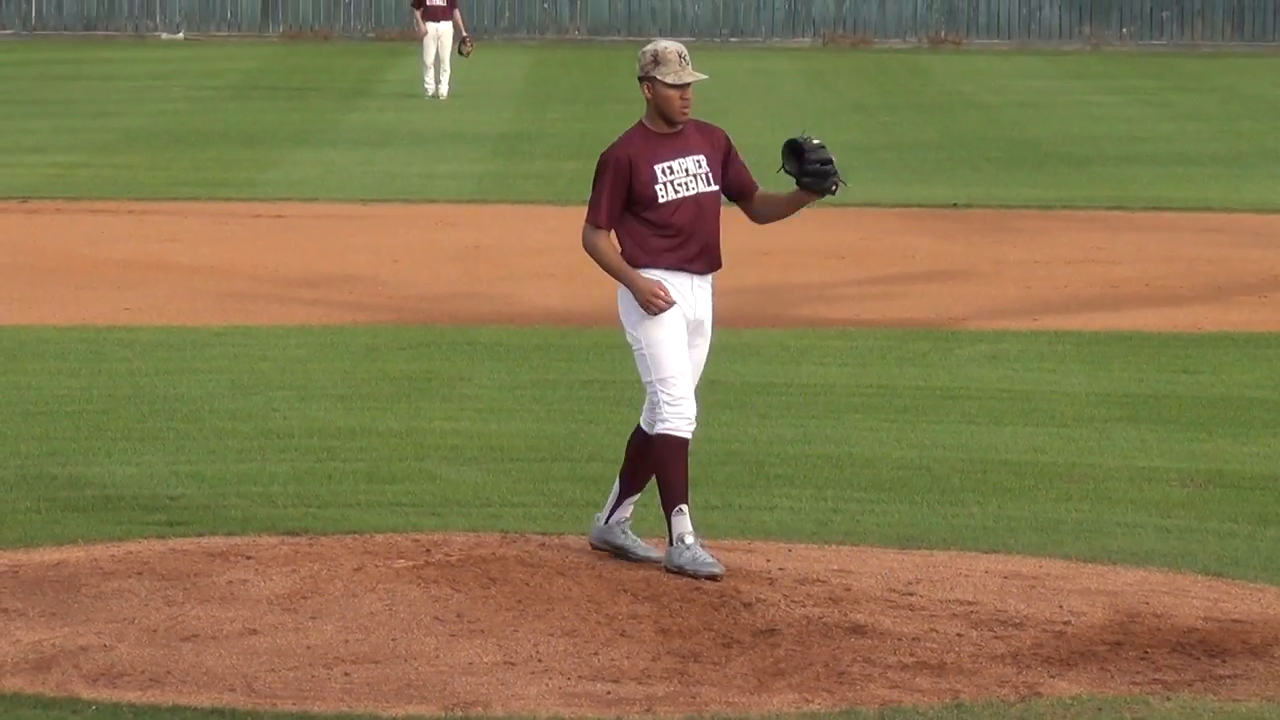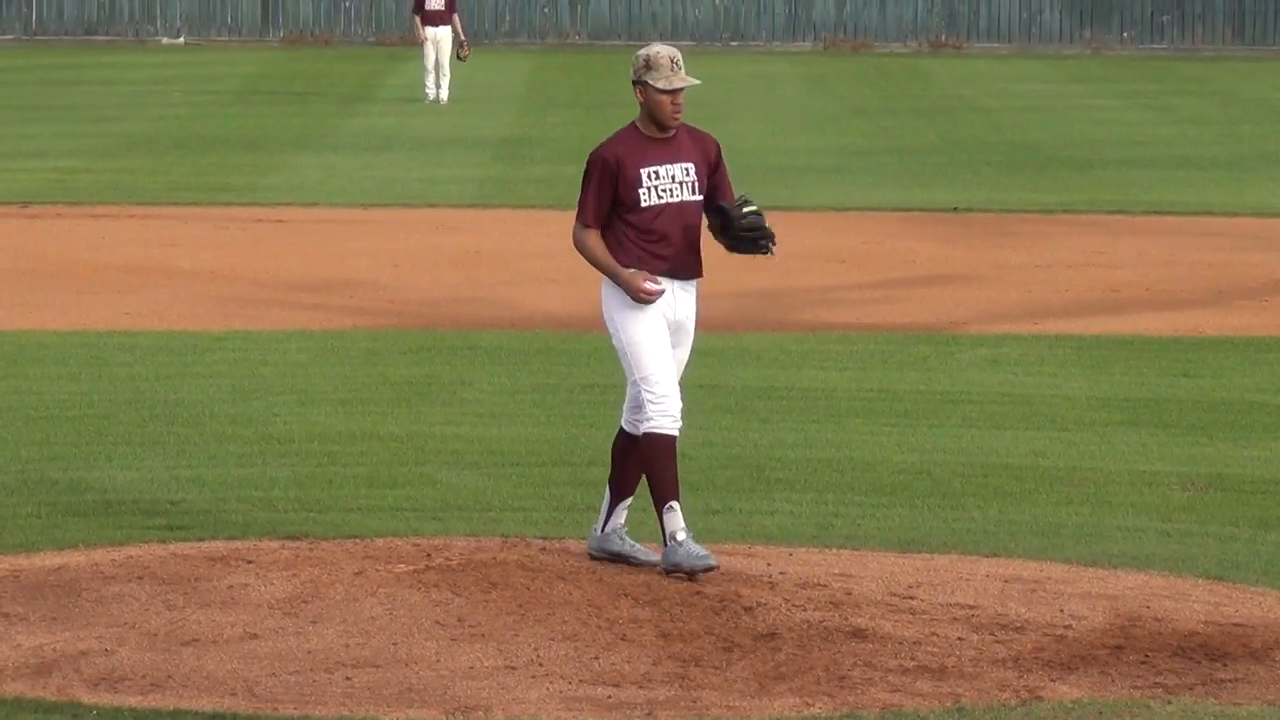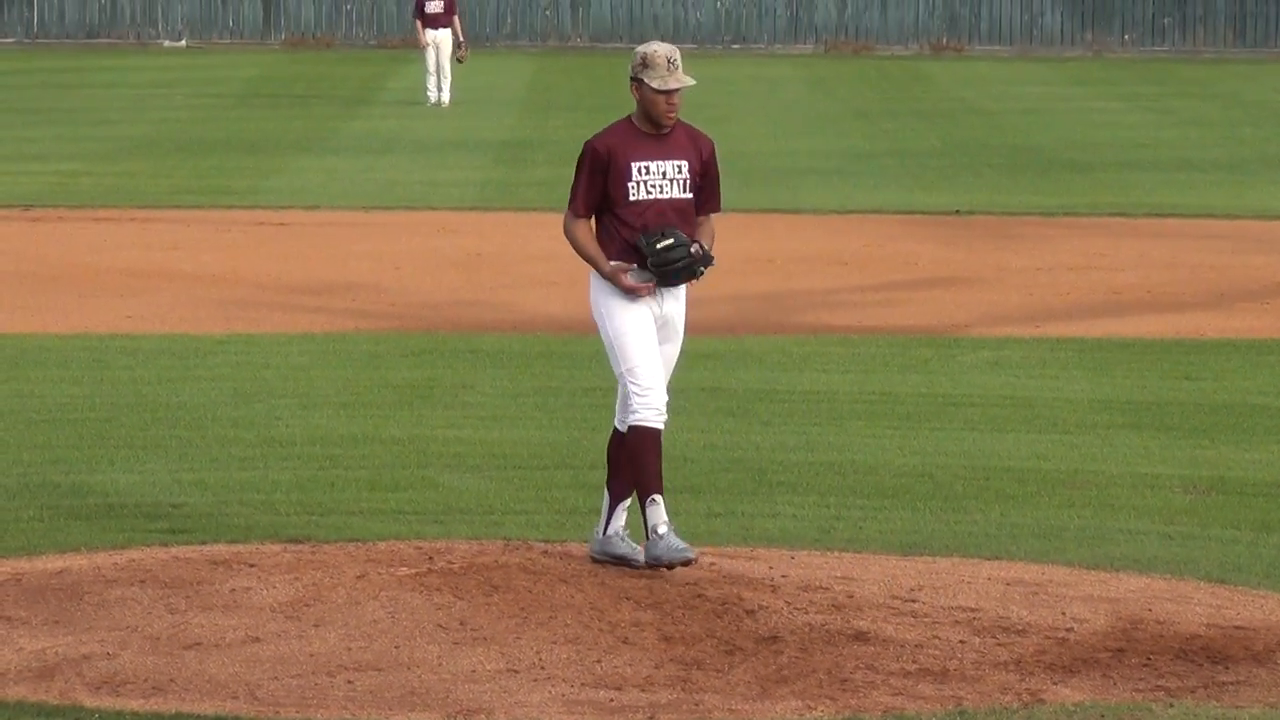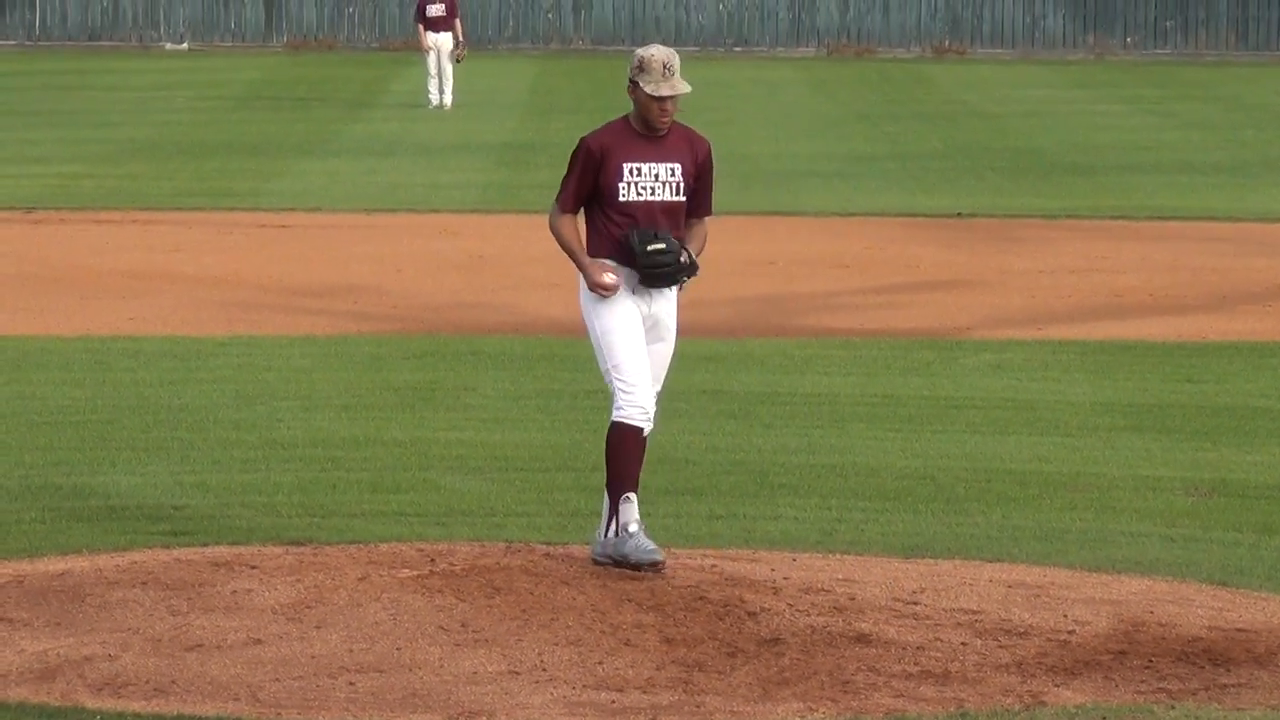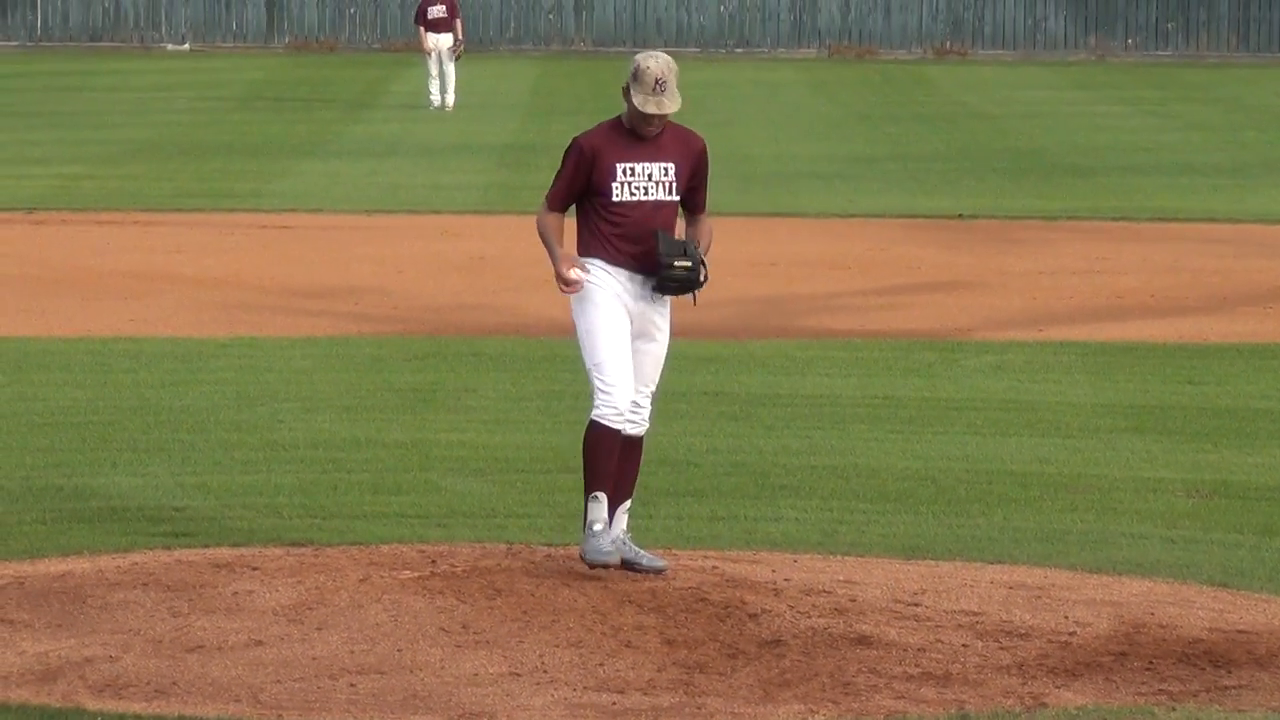
dt=0.1s
person 1, frame 1
left shoulder: (711, 139)
right shoulder: (623, 154)
left elbow: (759, 208)
right elbow: (594, 234)
left wrist: (805, 194)
right wrist: (634, 282)
left hip: (700, 292)
right hip: (654, 295)
left knee: (665, 415)
right knee: (675, 414)
left ankle: (612, 522)
right ankle: (682, 540)
person 1, frame 2
left shoulder: (705, 147)
right shoulder: (613, 153)
right elbow: (584, 232)
right wrist: (623, 275)
left hip: (683, 294)
right hip: (632, 294)
left knee: (643, 413)
right knee: (663, 407)
left ankle: (609, 529)
right ankle: (675, 538)
person 1, frame 3
left shoulder: (698, 146)
right shoulder: (606, 146)
left elbow: (706, 219)
right elbow: (575, 221)
left wrist: (699, 251)
right wrist: (608, 268)
left hip: (671, 292)
right hip: (620, 289)
left knee: (637, 409)
right knee: (648, 400)
left ankle: (609, 533)
right ankle: (659, 531)
person 1, frame 4
left shoulder: (695, 147)
right shoulder: (600, 144)
left elbow: (700, 220)
right elbow: (562, 213)
left wrist: (687, 254)
right wrist: (585, 264)
left hip: (661, 291)
right hip: (609, 286)
left knee: (639, 410)
right knee: (630, 399)
left ankle: (615, 534)
right ankle: (627, 527)
person 1, frame 5
left shoulder: (690, 147)
right shoulder: (592, 144)
left elbow: (698, 216)
right elbow: (550, 211)
left wrist: (695, 258)
right wrist: (560, 257)
left hip: (653, 291)
right hip: (599, 285)
left knee: (634, 413)
right knee: (614, 399)
left ankle: (613, 532)
right ankle: (597, 525)
